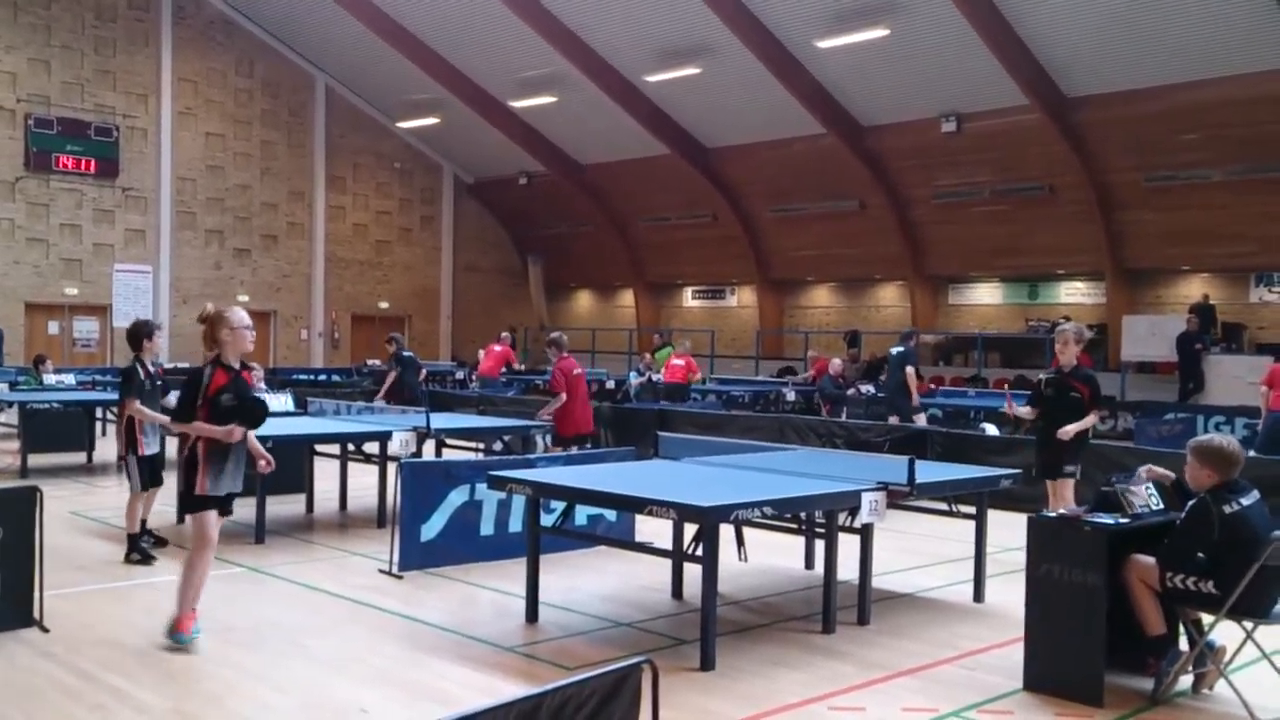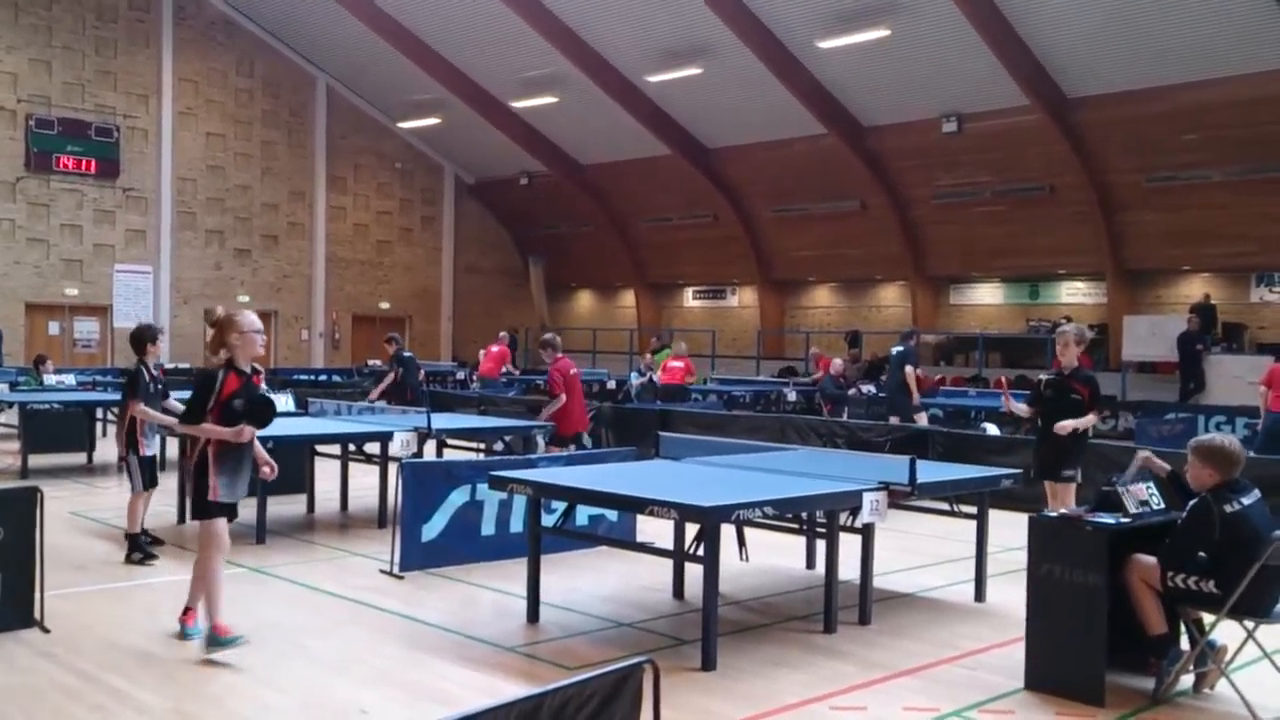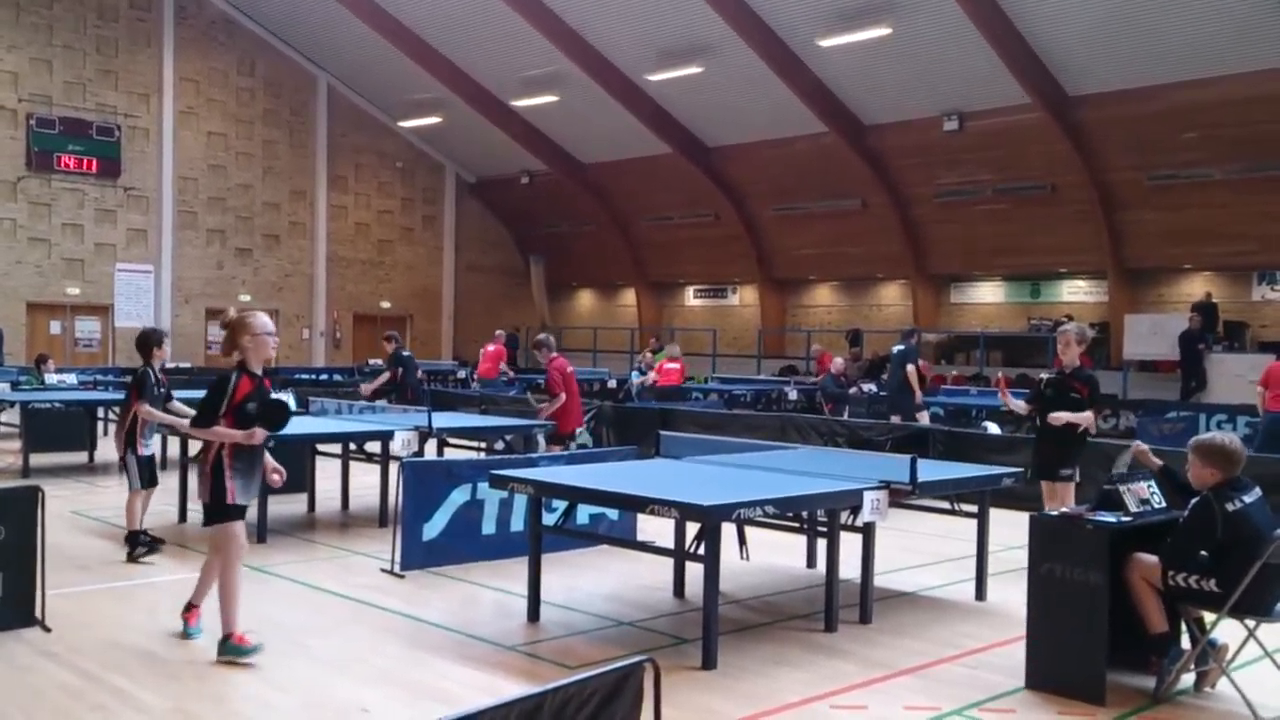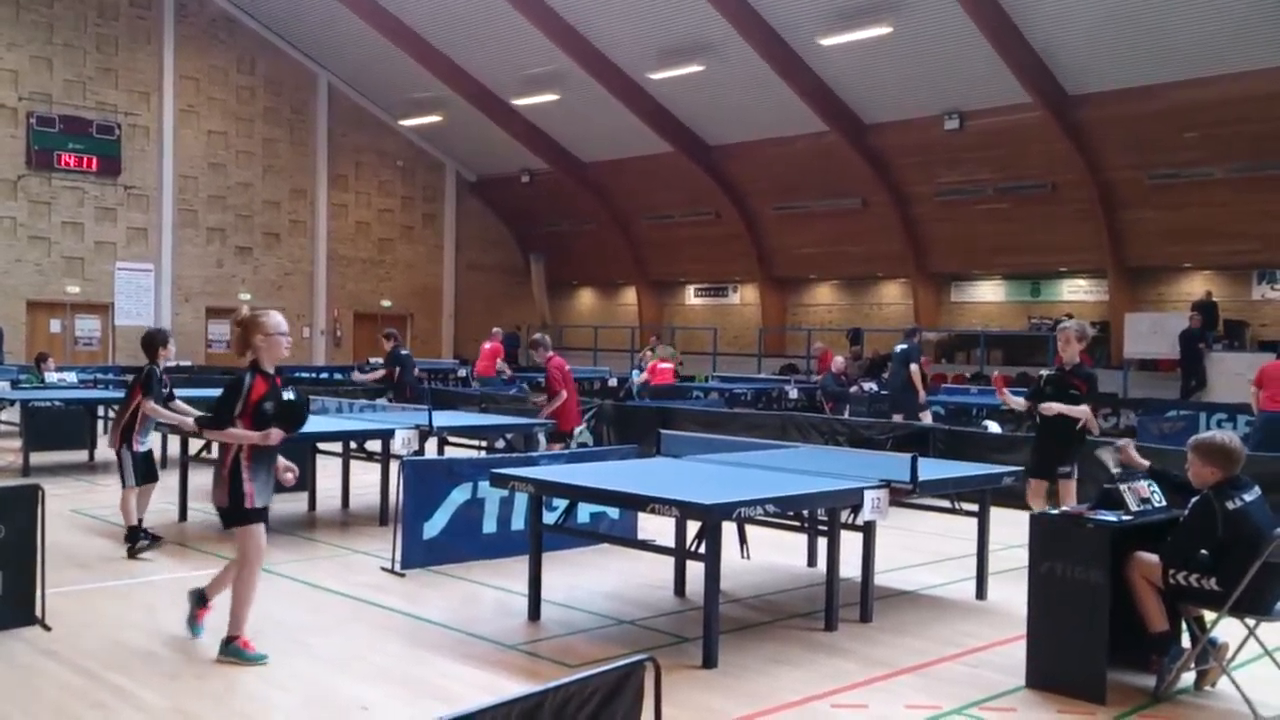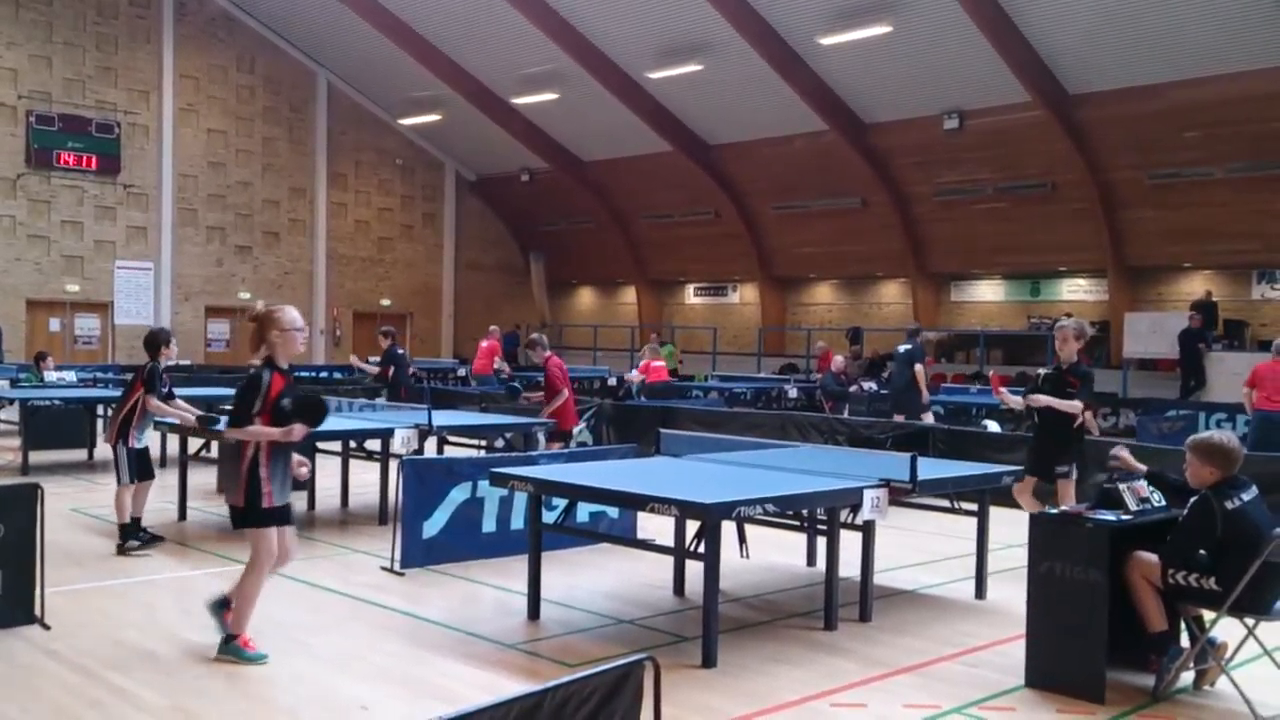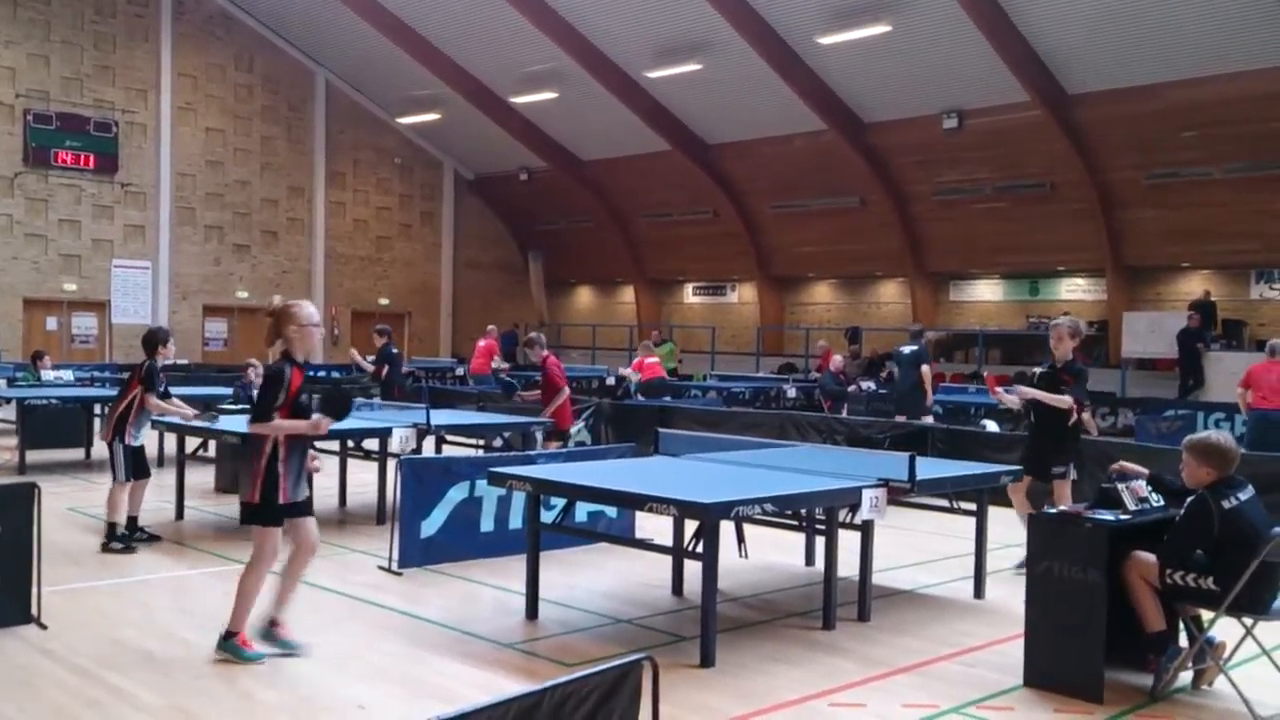
dt=0.1s
person 1, frame 1
left shoulder: (247, 375)
right shoulder: (204, 375)
right elbow: (179, 422)
left wrist: (257, 450)
right wrist: (220, 432)
left hip: (230, 471)
right hip: (201, 466)
left knee: (206, 542)
right knee: (207, 538)
left ankle: (188, 610)
right ankle: (181, 618)
person 1, frame 2
left shoulder: (255, 379)
right shoulder: (215, 378)
right elbow: (186, 424)
left wrist: (261, 456)
right wrist: (229, 434)
left hip: (236, 474)
right hip: (210, 471)
left knee: (211, 546)
right knee: (219, 545)
left ankle: (190, 611)
right ankle: (215, 629)
person 1, frame 3
left shoulder: (263, 383)
right shoulder: (230, 381)
right elbow: (198, 427)
left wrist: (266, 461)
right wrist: (242, 436)
left hip: (245, 478)
right hip: (221, 476)
left knee: (222, 550)
right knee: (235, 550)
left ankle: (193, 607)
right ankle: (231, 638)
person 1, frame 4
left shoulder: (273, 382)
right shoulder: (244, 382)
right elbow: (211, 429)
left wrist: (277, 460)
right wrist: (258, 437)
left hip: (259, 480)
right hip: (237, 479)
left knee: (248, 555)
right knee: (254, 554)
left ankle: (203, 597)
right ankle: (234, 640)
person 1, frame 5
left shoulder: (285, 377)
right shoulder: (260, 378)
right elbow: (234, 429)
left wrist: (290, 456)
right wrist: (282, 434)
left hip: (276, 480)
right hip: (255, 479)
left knee: (284, 553)
right knee: (265, 556)
left ankle: (226, 602)
right ankle: (233, 639)
person 1, frame 6
left shoulder: (299, 371)
right shoulder: (280, 372)
right elbow: (258, 423)
left wrist: (304, 450)
right wrist: (306, 426)
left hip: (291, 476)
right hip: (269, 474)
left knee: (308, 543)
right knee: (266, 553)
left ankle: (273, 623)
right ankle: (232, 637)
person 2, frame 1
left shoulder: (1205, 508)
right shoulder: (1246, 491)
left elbow: (1168, 558)
right wrist: (1166, 477)
left hip: (1236, 594)
left knee: (1134, 566)
right knee: (1180, 571)
left ankle: (1167, 657)
right ankle: (1202, 649)
person 2, frame 2
left shoulder: (1206, 507)
right shoulder: (1246, 490)
left elbow: (1169, 558)
right wrist: (1161, 468)
left hip: (1237, 594)
left knee: (1135, 566)
right knee: (1180, 572)
left ankle: (1168, 656)
right ankle: (1204, 649)
person 2, frame 3
left shoulder: (1207, 506)
right shoulder: (1247, 489)
left elbow: (1172, 556)
right elbow: (1189, 486)
right wrist: (1154, 464)
left hip: (1238, 592)
left knee: (1136, 565)
right knee: (1182, 569)
left ankle: (1169, 655)
right ankle: (1204, 648)
person 2, frame 4
left shoulder: (1208, 504)
right shoulder: (1246, 487)
left elbow: (1171, 555)
right elbow: (1183, 485)
right wrist: (1141, 464)
left hip: (1239, 591)
left knee: (1137, 564)
right knee: (1180, 569)
left ankle: (1169, 653)
right ankle: (1204, 646)
person 2, frame 5
left shoulder: (1207, 504)
right shoulder: (1244, 487)
left elbow: (1170, 555)
right elbow: (1181, 489)
right wrist: (1138, 468)
left hip: (1238, 591)
left knee: (1136, 563)
right knee: (1179, 570)
left ankle: (1168, 654)
right ankle: (1203, 645)
person 2, frame 6
left shoulder: (1204, 504)
right shoulder: (1240, 487)
left elbow: (1168, 555)
right elbow: (1181, 490)
right wrist: (1141, 472)
left hip: (1236, 590)
left knee: (1134, 563)
right knee: (1177, 571)
left ankle: (1166, 653)
right ankle: (1202, 646)
person 3, frame 1
left shoulder: (154, 371)
right shoulder: (133, 371)
left elbow: (165, 400)
right elbow: (133, 407)
right wrist: (167, 421)
left hip: (152, 440)
right hip: (135, 441)
left knee: (153, 486)
right knee: (138, 491)
left ankle: (141, 530)
right ankle: (133, 547)
person 3, frame 2
left shoulder: (155, 374)
right shoulder: (138, 374)
left elbow: (167, 402)
right elbow: (137, 409)
right wrist: (172, 422)
left hip: (150, 440)
right hip: (136, 442)
left knee: (149, 488)
right knee: (140, 491)
left ankle: (137, 531)
right ankle: (134, 547)
person 3, frame 3
left shoulder: (159, 377)
right shoulder: (145, 375)
left elbow: (171, 404)
right elbow: (142, 410)
left wrist: (198, 416)
right wrist: (176, 423)
left hip: (145, 441)
right hip: (132, 441)
left knee: (150, 486)
right knee: (138, 490)
left ankle: (135, 532)
right ankle: (134, 545)
person 3, frame 4
left shoulder: (161, 377)
right shoulder: (150, 373)
left elbow: (174, 403)
right elbow: (148, 407)
left wrist: (201, 416)
right wrist: (181, 421)
left hip: (142, 437)
right hip: (128, 437)
left knee: (150, 482)
right knee: (132, 487)
left ankle: (136, 530)
right ankle: (134, 540)
person 3, frame 5
left shoulder: (161, 375)
right shoulder: (152, 370)
left elbow: (174, 402)
right elbow: (151, 404)
left wrist: (201, 415)
right wrist: (182, 417)
left hip: (137, 435)
right hip: (124, 433)
left knee: (146, 480)
right knee: (127, 484)
left ankle: (135, 528)
right ankle: (125, 538)
person 3, frame 6
left shoulder: (157, 373)
right shoulder: (149, 368)
left elbow: (170, 401)
right elbow: (151, 402)
left wrist: (197, 414)
right wrist: (183, 414)
left hip: (133, 433)
right hip: (120, 431)
left knee: (142, 478)
right knee: (122, 482)
left ankle: (131, 528)
right ankle: (111, 537)
person 4, frame 1
left shoulder: (1087, 379)
right shoulder: (1046, 378)
left elbow: (1094, 415)
right elbow: (1033, 411)
left wrist: (1075, 427)
right wrist: (1016, 410)
left hip: (1071, 445)
right hip: (1047, 443)
left knee: (1065, 496)
right knee: (1053, 497)
person 4, frame 2
left shoulder: (1087, 380)
right shoulder: (1046, 379)
left elbow: (1093, 416)
right elbow: (1030, 410)
left wrist: (1073, 423)
right wrist: (1012, 405)
left hip: (1071, 447)
right hip: (1046, 445)
left knee: (1066, 500)
right knee: (1052, 498)
person 4, frame 3
left shoulder: (1088, 380)
right shoulder: (1047, 379)
left elbow: (1090, 416)
right elbow: (1027, 407)
left wrist: (1068, 416)
right wrist: (1010, 401)
left hip: (1070, 446)
right hip: (1044, 444)
left knee: (1065, 501)
right knee: (1049, 499)
person 4, frame 4
left shoulder: (1087, 377)
right shoulder: (1047, 376)
left elbow: (1086, 411)
right elbow: (1026, 404)
left wrist: (1060, 407)
right wrist: (1009, 399)
left hip: (1069, 444)
right hip: (1043, 442)
left knee: (1067, 500)
right knee: (1034, 496)
person 4, frame 5
left shoulder: (1085, 376)
right shoulder: (1044, 375)
left elbow: (1079, 406)
right elbow: (1024, 403)
left wrist: (1049, 400)
right wrist: (1007, 397)
left hip: (1066, 434)
right hip: (1041, 439)
left knee: (1066, 500)
right knee: (1020, 491)
person 4, frame 6
left shoulder: (1078, 372)
right shoulder: (1041, 372)
left elbow: (1067, 401)
right elbow: (1021, 403)
left wrist: (1034, 393)
right wrist: (1003, 397)
left hip: (1062, 443)
right hip: (1035, 441)
left knee: (1062, 497)
right knee: (1015, 488)
